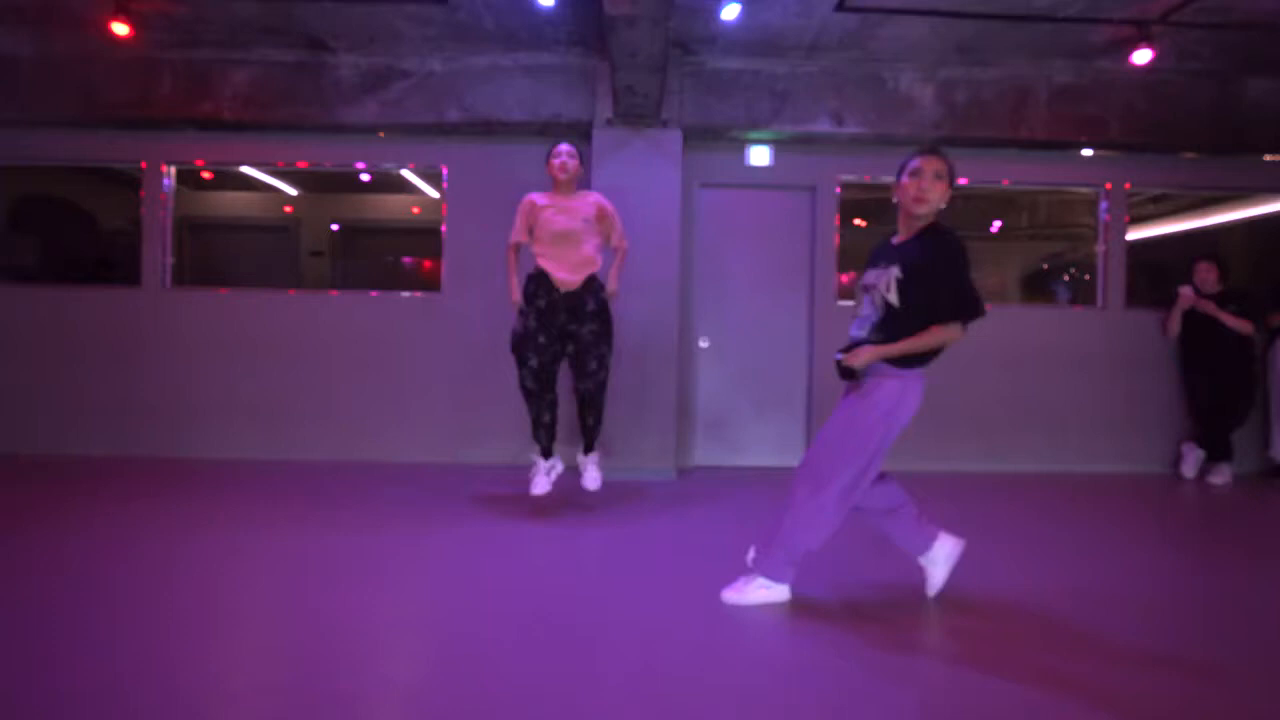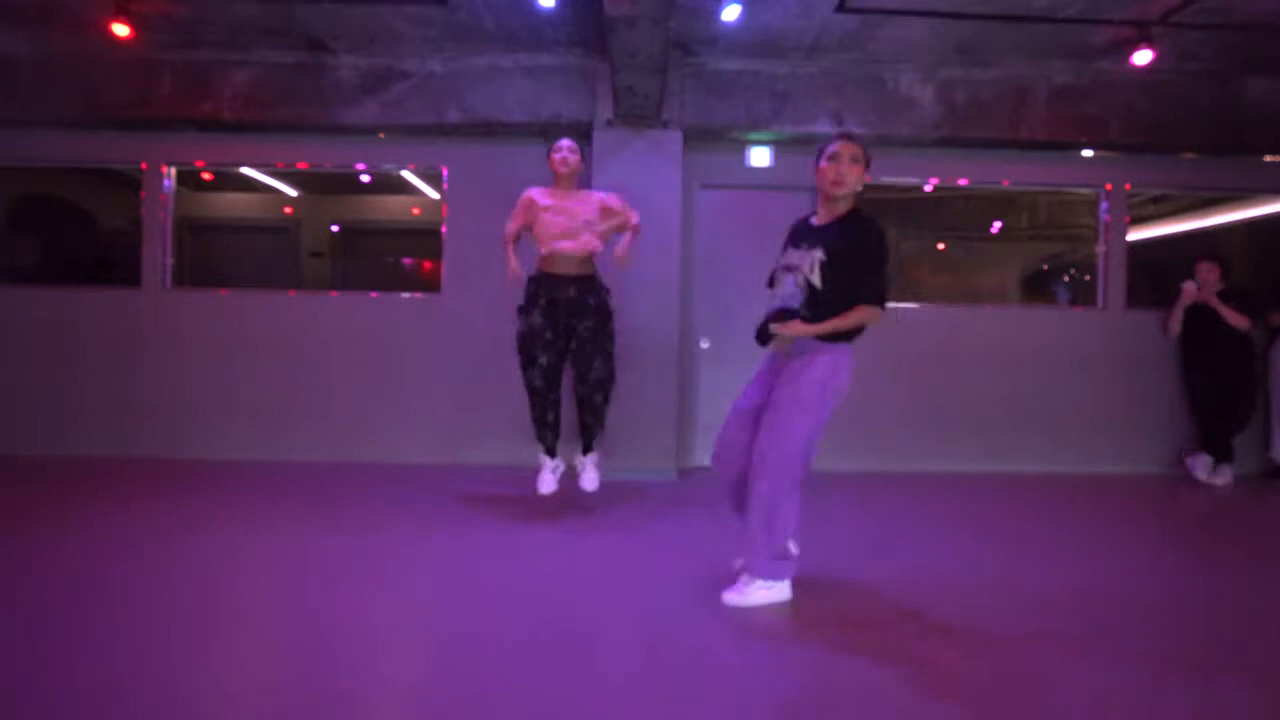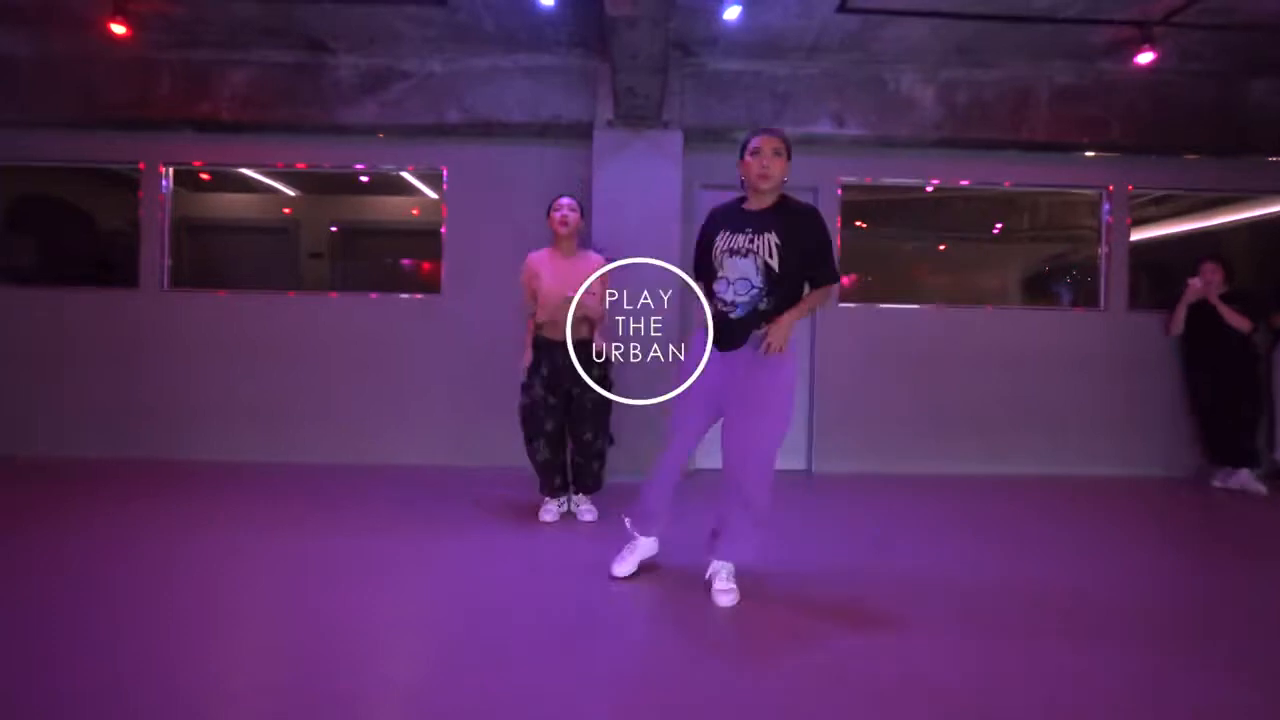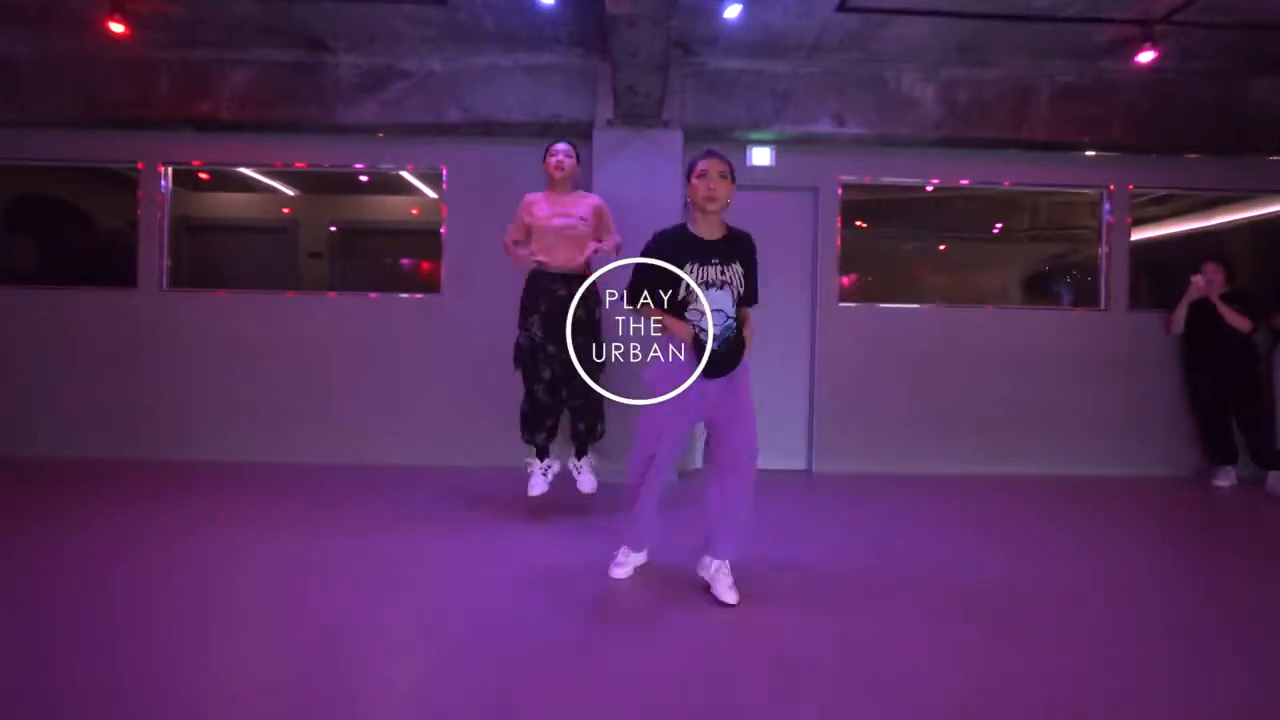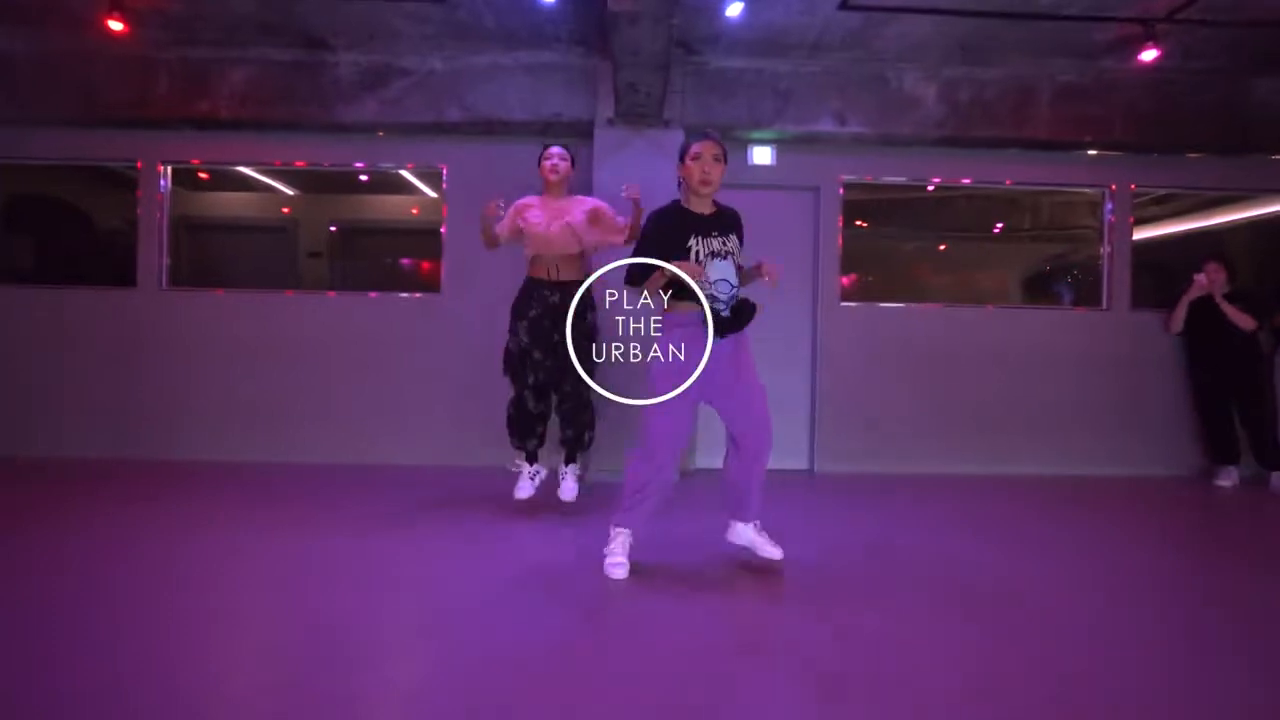
dt=0.2s
person 1, frame 1
left shoulder: (942, 248)
right shoulder: (886, 247)
left elbow: (952, 326)
left wrist: (879, 354)
right wrist: (856, 348)
left hip: (893, 382)
right hip: (866, 377)
left knee: (822, 473)
right knee: (856, 476)
left ankle: (772, 574)
right ankle: (933, 544)
person 1, frame 2
left shoulder: (862, 232)
right shoulder: (799, 229)
left elbow: (870, 310)
left wrist: (807, 328)
right wrist: (770, 320)
left hip: (820, 359)
right hip: (777, 352)
left knee: (772, 460)
right knee: (730, 453)
left ankle: (769, 574)
right ankle: (776, 538)
person 1, frame 3
left shoulder: (802, 219)
right shoulder: (721, 218)
left elbow: (824, 285)
right elbow: (698, 275)
left wrist: (788, 321)
right wrist: (703, 302)
left hip: (766, 352)
right hip: (715, 347)
left knee: (749, 457)
right knee: (677, 442)
left ankle: (725, 560)
right ankle: (644, 535)
person 1, frame 4
left shoulder: (744, 246)
right shoulder: (667, 244)
right elbow: (638, 299)
left wrist: (745, 327)
right wrist: (670, 323)
left hip: (730, 368)
right hip: (678, 366)
left knee: (737, 458)
right knee: (654, 459)
left ankle: (718, 562)
right ankle: (634, 547)
person 1, frame 5
left shoulder: (731, 219)
right shoulder: (664, 219)
right elbow: (639, 289)
left wrist: (756, 273)
right wrist: (671, 276)
left hip: (730, 339)
right hip: (683, 338)
left knee: (755, 431)
right knee: (662, 442)
left ankle: (745, 523)
right ankle: (622, 531)
person 2, frame 1
left shoulder: (596, 204)
right shoulder: (533, 203)
left elbow: (620, 244)
right elbow: (515, 245)
left wrist: (614, 277)
right wrist: (514, 283)
left hip: (586, 295)
right hip: (542, 293)
left knee: (591, 379)
right knee: (537, 378)
left ankle: (589, 454)
right ankle: (545, 458)
person 2, frame 2
left shoulder: (600, 200)
right shoulder: (532, 198)
left elbow: (632, 222)
right elbow: (511, 232)
left wrist: (623, 244)
right wrist: (512, 259)
left hip: (586, 292)
right hip: (545, 291)
left knee: (593, 378)
right knee: (541, 378)
left ankle: (588, 455)
right ankle: (550, 459)
person 2, frame 3
left shoulder: (596, 263)
right shoulder: (534, 262)
left elbow: (602, 310)
right elbow: (531, 311)
left wrist: (600, 338)
right wrist: (528, 351)
left hip: (585, 354)
right hip: (546, 354)
left knee: (589, 434)
right knee: (544, 434)
left ankle: (583, 497)
right ankle: (553, 498)
person 2, frame 4
left shoulder: (593, 204)
right shoulder: (531, 203)
left elbow: (612, 241)
right elbow: (511, 241)
left wrist: (600, 248)
right wrist: (518, 253)
left hip: (579, 292)
right hip: (541, 290)
left knee: (581, 378)
right knee: (540, 378)
left ankle: (582, 458)
right ankle: (541, 459)
person 2, frame 5
left shoulder: (589, 207)
right shoulder: (524, 207)
left elbow: (629, 236)
right elbow: (493, 241)
left wrist: (637, 211)
right wrist: (487, 220)
left hip: (574, 299)
right hip: (535, 297)
left knee: (573, 385)
right knee: (531, 382)
left ankle: (570, 467)
right ankle: (529, 464)
person 3, frame 1
left shoulder: (1235, 299)
right shoulder: (1187, 302)
left elbow: (1248, 329)
right elbow: (1172, 333)
left wrist: (1216, 312)
right wrist: (1179, 309)
left hip: (1236, 368)
right hip: (1200, 369)
left knee: (1235, 411)
right knee: (1207, 415)
left ankle: (1198, 447)
right ankle: (1221, 463)
person 3, frame 2
left shoulder: (1235, 298)
right shoulder: (1188, 302)
left elbow: (1245, 325)
right elbow: (1173, 332)
left wrist: (1215, 303)
right wrist: (1181, 305)
left hip: (1237, 366)
right hip: (1201, 368)
left knee: (1238, 412)
right knee: (1209, 416)
left ankle: (1208, 456)
right ankle: (1222, 464)
person 3, frame 3
left shoulder: (1239, 299)
right shoulder: (1193, 303)
left elbow: (1245, 326)
right elbow: (1175, 331)
left wrist: (1215, 302)
right wrist: (1185, 301)
left hip: (1240, 367)
right hip: (1204, 370)
left knee: (1246, 416)
right knee: (1212, 419)
left ankle: (1243, 470)
right ankle: (1225, 468)
person 3, frame 4
left shoulder: (1240, 300)
right shoulder: (1193, 304)
left elbow: (1245, 326)
right elbow: (1175, 329)
left wrist: (1217, 301)
right wrist: (1187, 299)
left hip: (1241, 367)
right hip: (1204, 370)
left knee: (1253, 417)
right knee: (1212, 419)
right ankle: (1225, 468)
person 3, frame 5
left shoulder: (1242, 299)
right shoulder: (1196, 303)
left elbow: (1249, 325)
right elbow: (1175, 328)
left wrist: (1220, 300)
right wrist: (1188, 298)
left hip: (1245, 367)
right hip: (1207, 371)
left knee: (1259, 417)
right knee: (1215, 419)
right ankle: (1227, 467)
